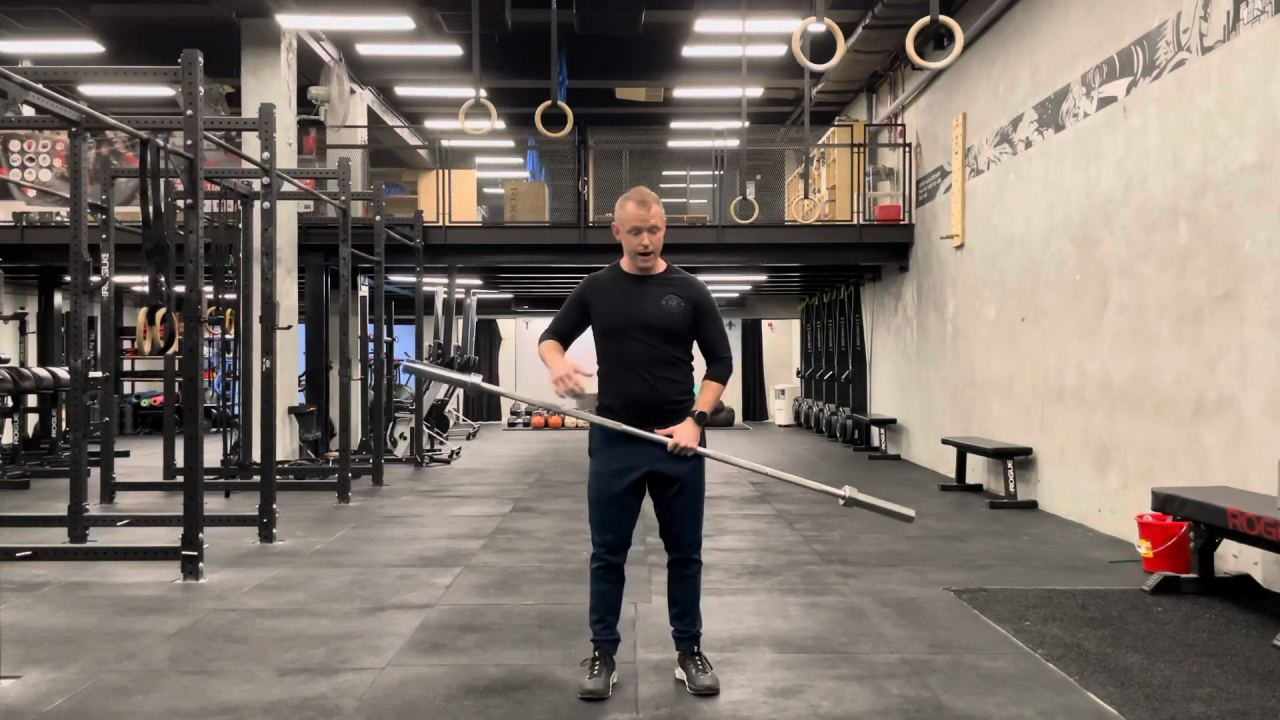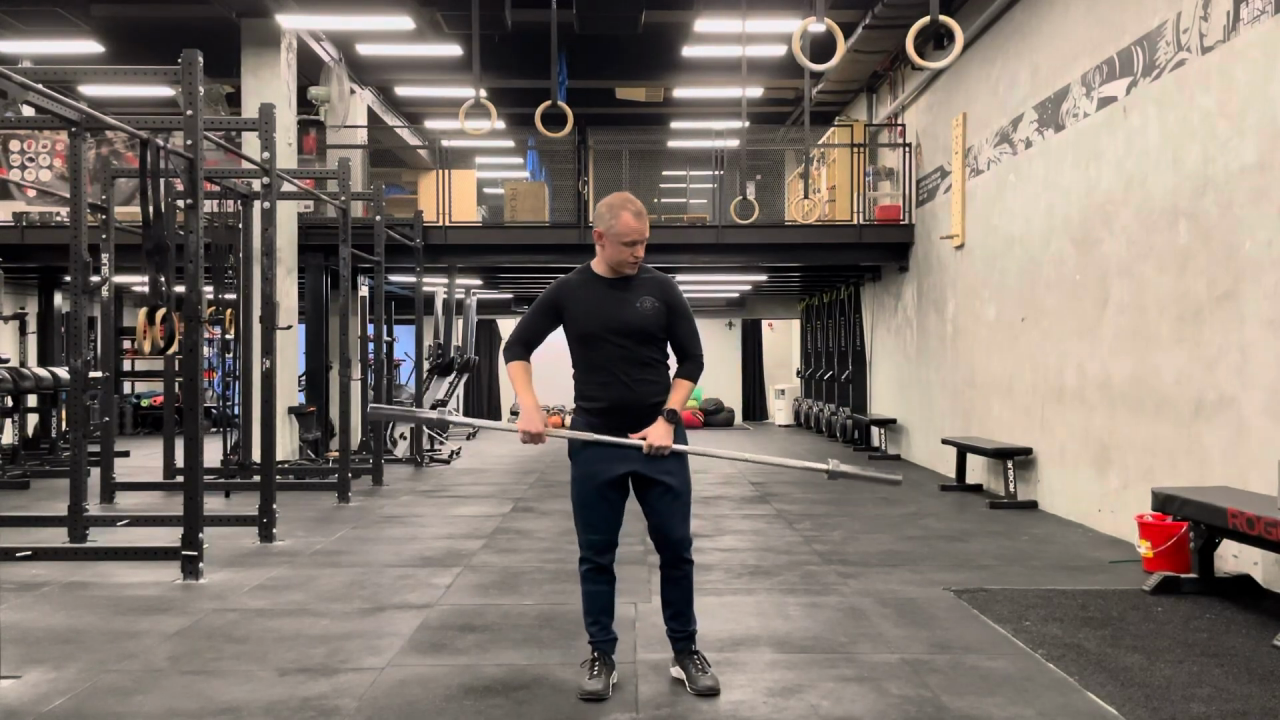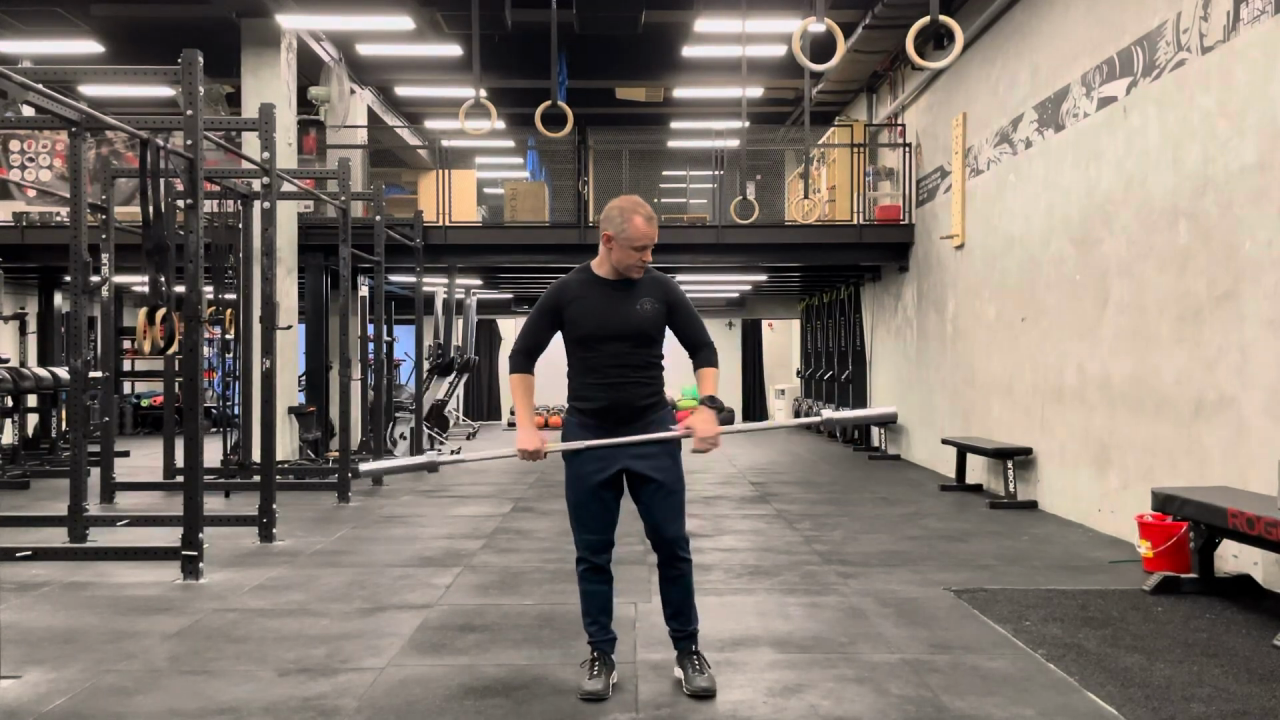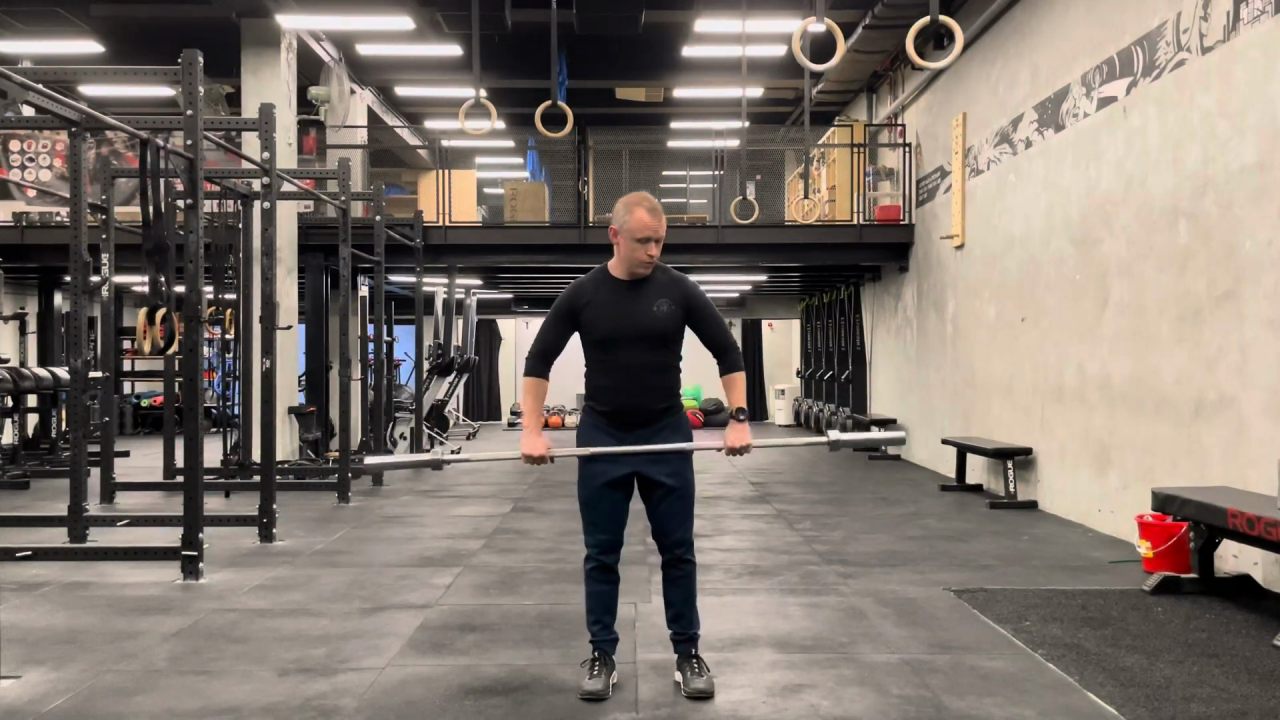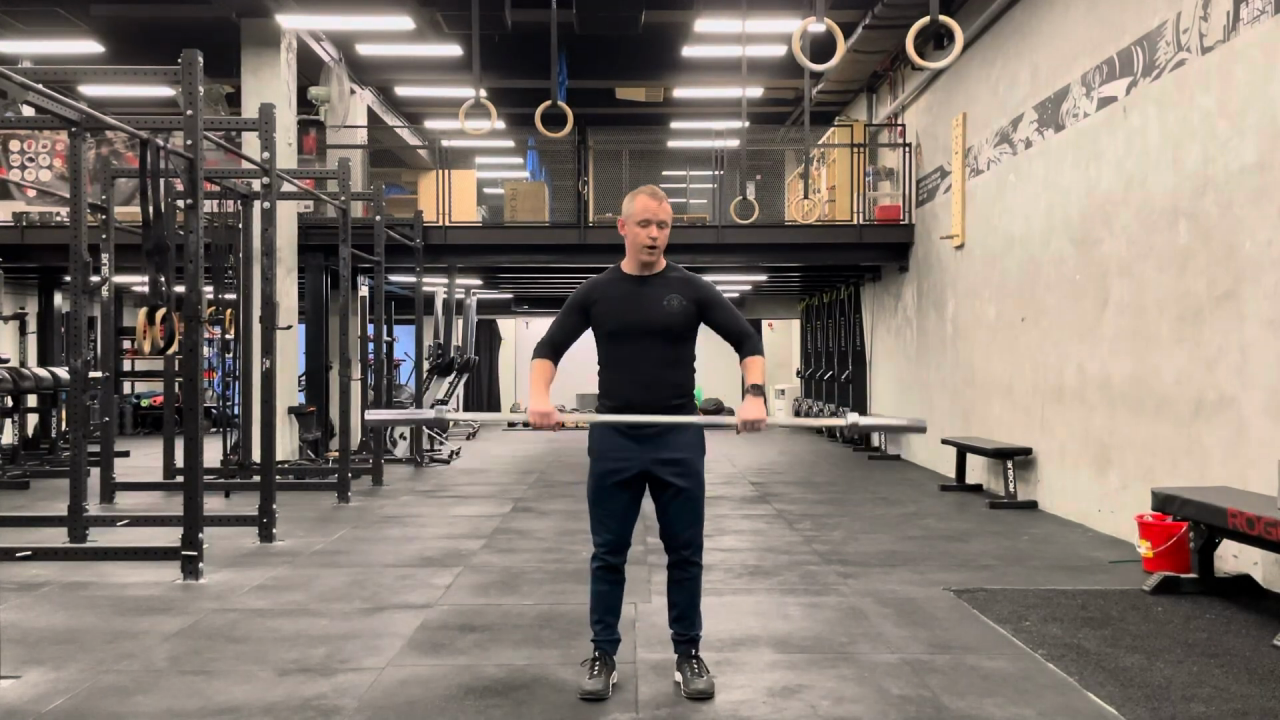
dt=0.3s
person 1, frame 1
left shoulder: (689, 290)
right shoulder: (597, 288)
left elbow: (720, 362)
right elbow: (552, 336)
left wrist: (696, 419)
right wrist: (558, 365)
left hip: (678, 439)
right hip: (614, 439)
left knee: (685, 552)
right knee: (608, 553)
left ankle: (688, 652)
right ankle: (603, 654)
person 1, frame 2
left shoulder: (661, 288)
right shoulder: (567, 292)
left elbow: (691, 359)
right elbow: (517, 346)
left wrist: (669, 418)
right wrist: (528, 405)
left hip: (658, 438)
right hip: (594, 440)
left knee: (675, 549)
right knee: (596, 555)
left ankle: (685, 650)
right ankle: (601, 655)
person 1, frame 3
left shoulder: (661, 289)
right shoulder: (565, 293)
left elbow: (703, 348)
right elbow: (523, 358)
left wrist: (707, 406)
right wrist: (526, 424)
left hip: (654, 433)
right hip: (588, 437)
left knee: (673, 546)
right knee: (593, 554)
left ankle: (688, 650)
right ankle: (602, 656)
person 1, frame 4
left shoulder: (679, 290)
right shoulder: (582, 294)
left elbow: (727, 351)
right elbow: (539, 360)
left wrist: (738, 419)
right wrist: (532, 429)
left hip: (667, 434)
right hip: (602, 437)
left knee: (677, 550)
right knee: (601, 554)
left ankle: (687, 653)
right ankle: (602, 655)
person 1, frame 5
left shoulder: (690, 288)
right shoulder: (596, 292)
left elbow: (746, 339)
right elbow: (550, 346)
left wrist: (754, 392)
right wrist: (539, 394)
left hip: (679, 436)
right hip: (614, 438)
left knee: (685, 552)
right knee: (608, 553)
left ankle: (688, 654)
right ankle: (603, 656)
